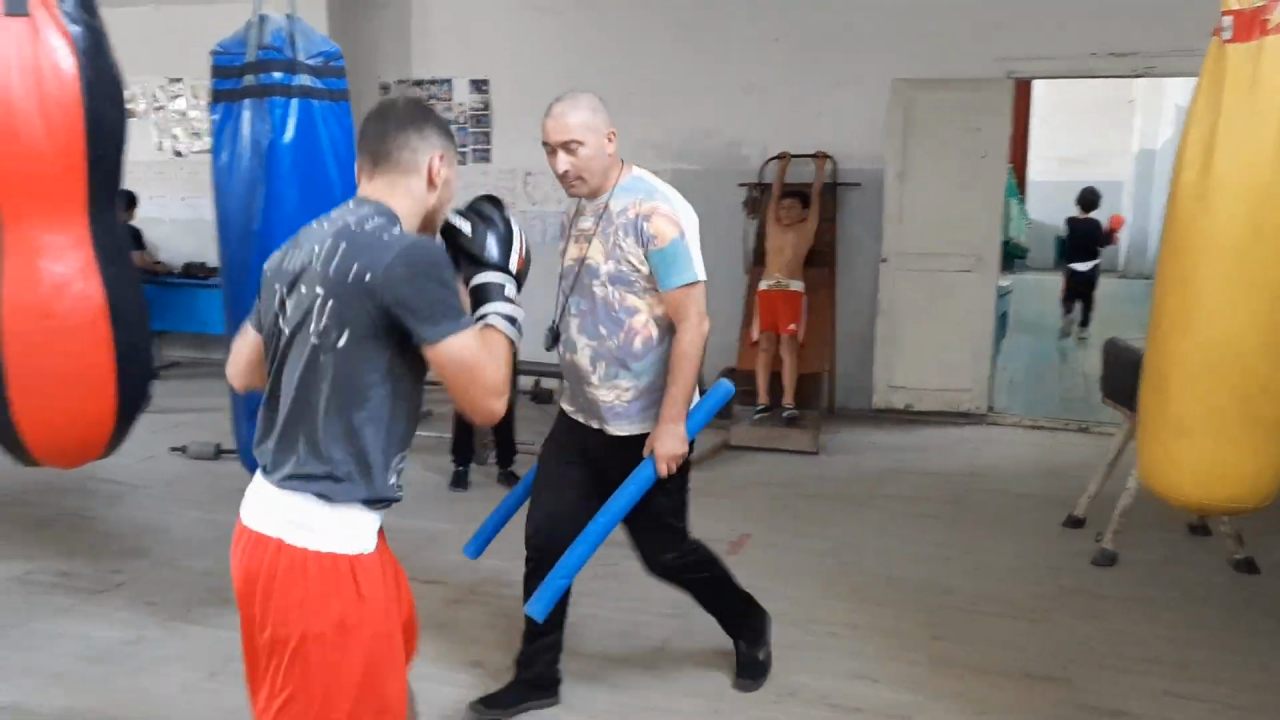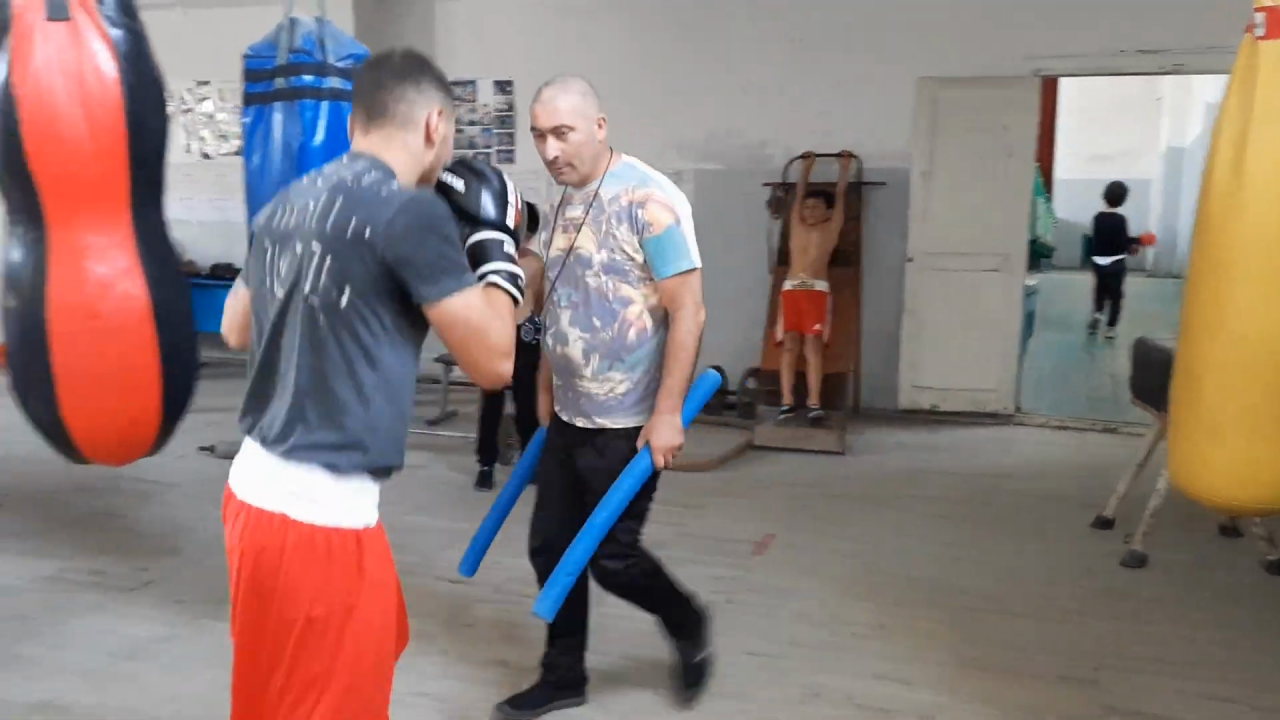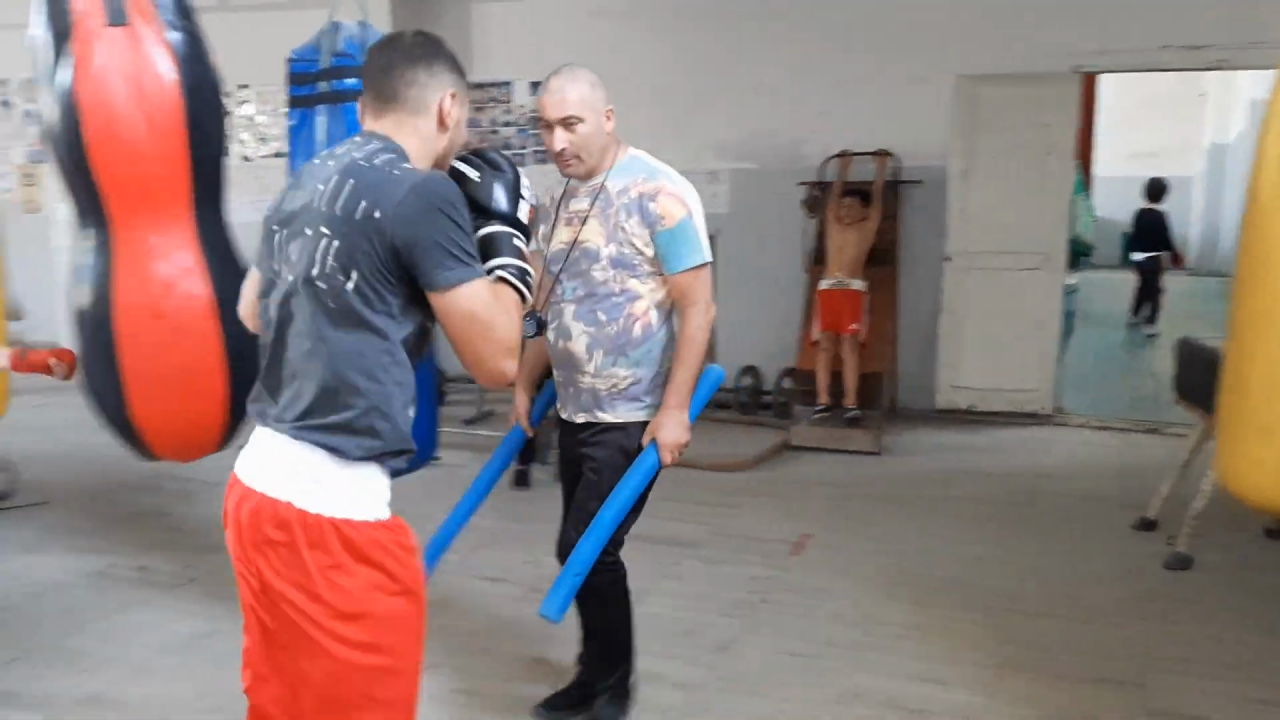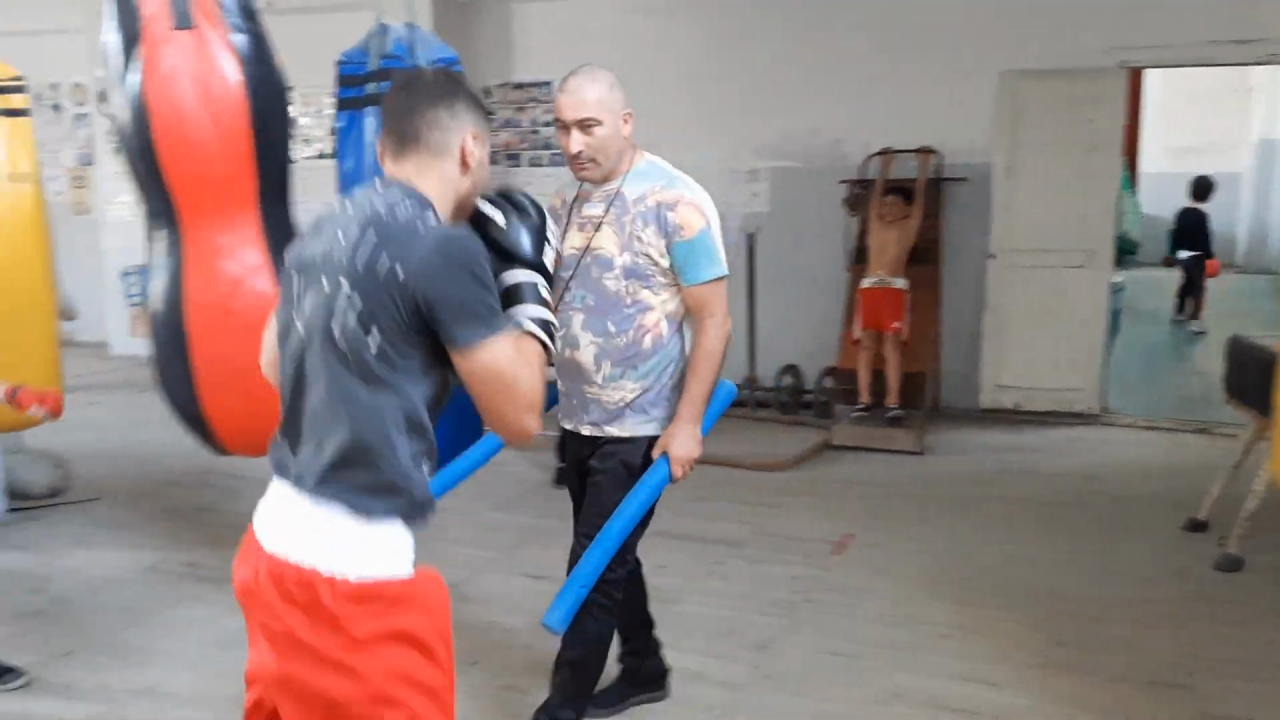
dt=0.1s
person 1, frame 1
left shoulder: (300, 248)
right shoulder: (410, 257)
left elbow: (241, 372)
right elbow: (487, 400)
right wrist: (495, 280)
left hip: (277, 518)
right hip: (320, 542)
left knee: (390, 651)
person 1, frame 2
left shoulder: (285, 205)
right shoulder: (410, 213)
left elbow: (235, 328)
right elbow: (492, 363)
right wrist: (493, 239)
left hip: (259, 490)
right hip: (318, 515)
person 1, frame 3
left shoulder: (302, 185)
right shoulder: (420, 194)
right elbow: (496, 360)
right wrist: (504, 231)
left hip: (265, 480)
right hip: (327, 505)
person 1, frame 4
left shoulder: (317, 237)
right shoulder: (447, 255)
right elbow: (519, 415)
right wrist: (527, 278)
left hip: (280, 538)
right hip: (352, 565)
person 2, frame 1
left shoulder: (656, 213)
right shoulder: (577, 216)
left elbow: (691, 323)
left wrist: (671, 422)
left hip: (647, 424)
right hip: (582, 417)
left knee: (663, 550)
right knee: (546, 538)
left ankle: (749, 630)
person 2, frame 2
left shoulder: (648, 201)
right shoulder: (560, 209)
left elbow: (687, 313)
left wrist: (667, 413)
right wrist: (544, 389)
left hip: (629, 420)
right hip: (569, 415)
left knee: (607, 552)
right knee: (550, 548)
left ankle: (687, 627)
person 2, frame 3
left shoulder: (659, 194)
right shoulder: (556, 204)
left elbow: (698, 308)
left wrist: (674, 409)
right wrist: (525, 388)
left hip: (633, 415)
right hip: (574, 412)
left knee: (590, 549)
right knee: (578, 550)
person 2, frame 4
left shoulder: (675, 201)
right shoulder: (563, 207)
left elbow: (713, 320)
left wrist: (688, 423)
left hip: (640, 426)
right hip: (578, 422)
left knee: (593, 575)
right knee: (611, 562)
person 3, frame 1
left shoulder: (807, 229)
right shoulder: (773, 226)
left elbow: (815, 195)
right elbow: (775, 196)
left wrist: (820, 168)
right wrist: (782, 167)
left hip: (792, 290)
right hip: (766, 289)
left knee: (788, 344)
right knee: (765, 344)
left ankle: (788, 401)
right ankle: (763, 399)
person 3, frame 2
left shoulder: (831, 228)
right shoulder: (797, 226)
left elbow: (840, 195)
right elbow: (799, 195)
left wrist: (845, 167)
right wrist: (806, 168)
left hip: (817, 290)
right hip: (791, 289)
left knee: (813, 344)
right knee: (789, 344)
left ankle: (814, 401)
right ankle: (787, 399)
person 3, frame 3
left shoulder: (868, 228)
right shoulder: (833, 226)
left elbow: (877, 193)
right elbow: (835, 193)
left wrist: (881, 165)
right wrist: (843, 166)
left hip: (853, 289)
right hip: (827, 288)
left knee: (849, 344)
right knee: (825, 344)
left ankle: (851, 402)
right ankle: (823, 400)
person 3, frame 4
left shoulder: (910, 225)
right shoulder: (875, 224)
left elbow: (919, 192)
right elbow: (877, 191)
left wrist: (924, 163)
right wrist: (885, 164)
left hip: (895, 288)
right hip: (869, 287)
left knee: (892, 343)
right knee: (867, 342)
left ankle: (893, 401)
right ankle: (864, 399)
